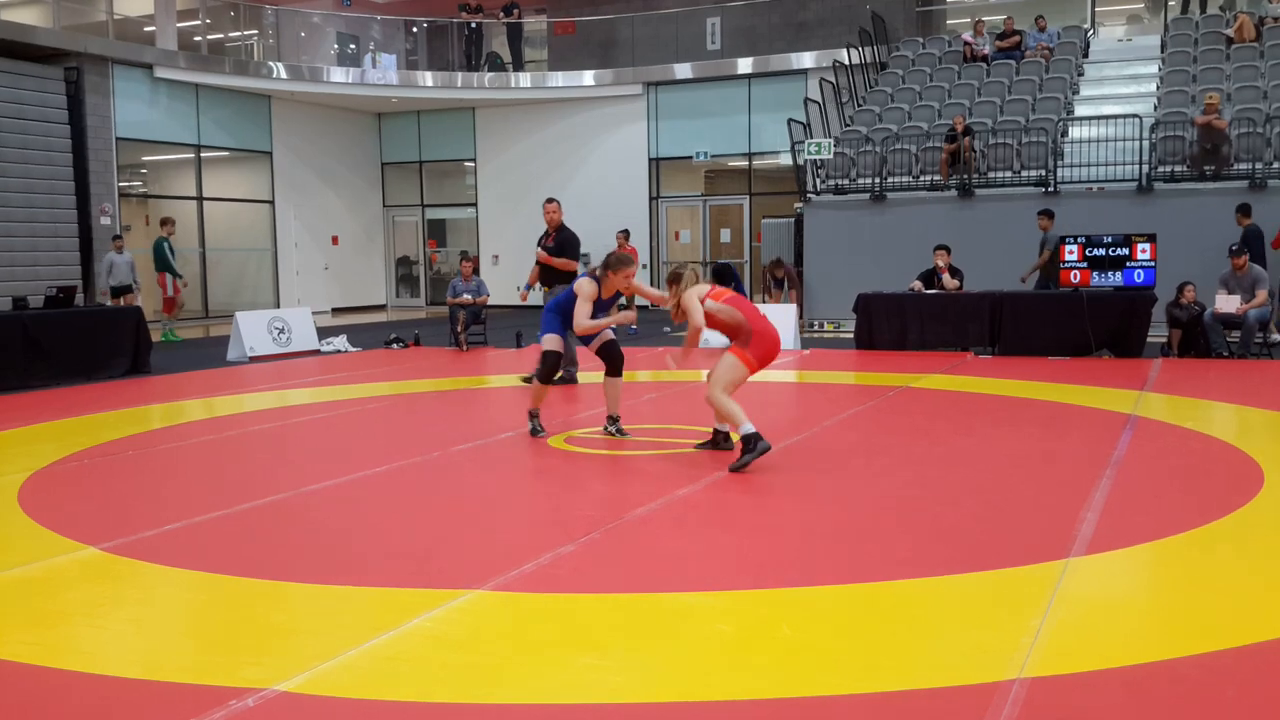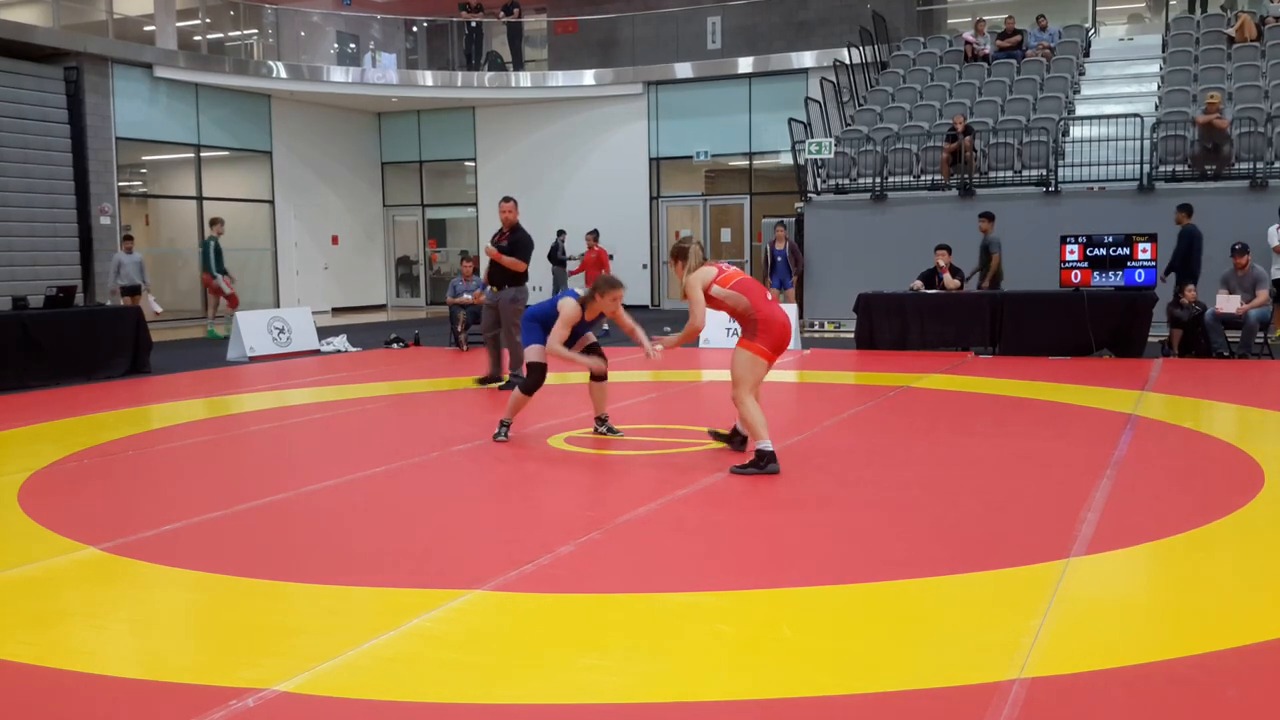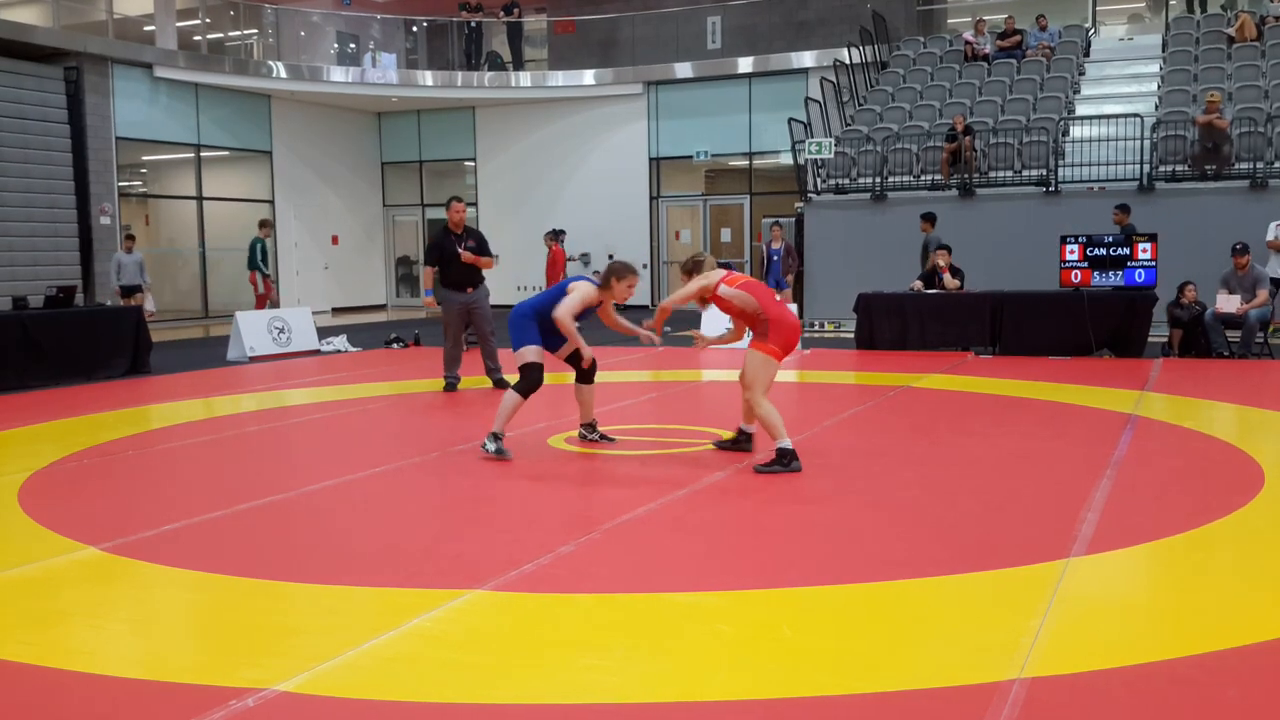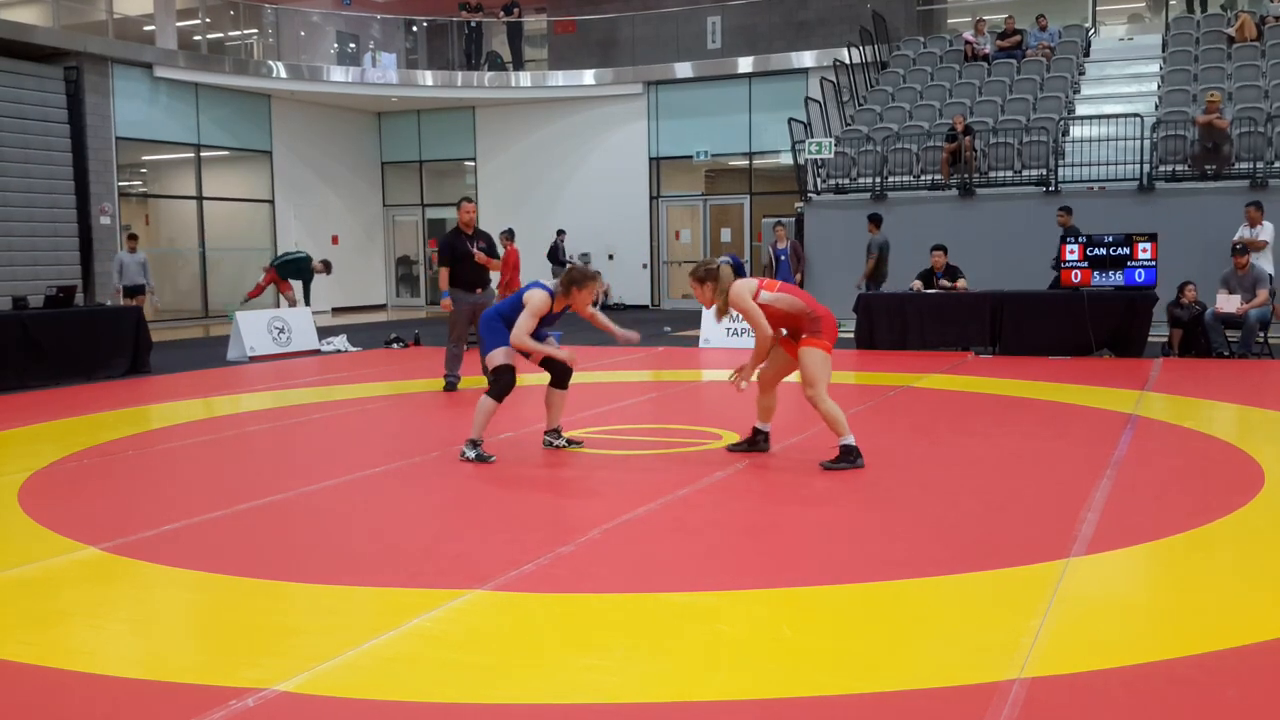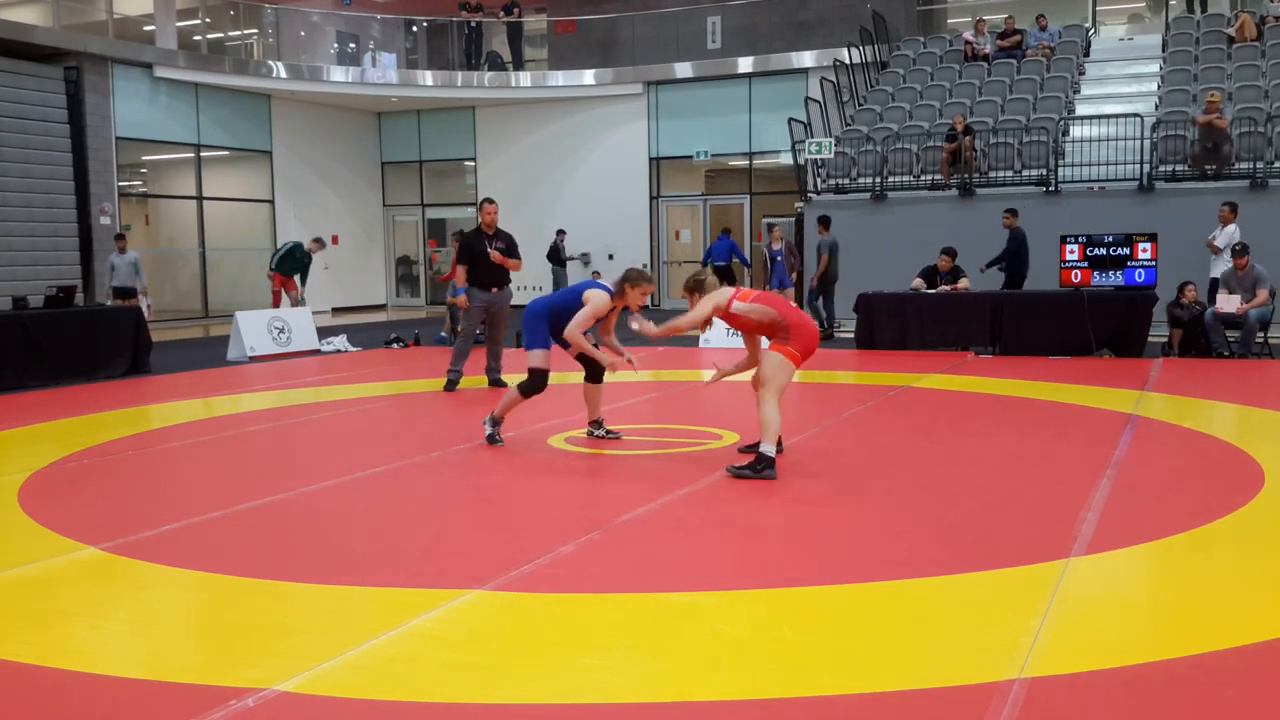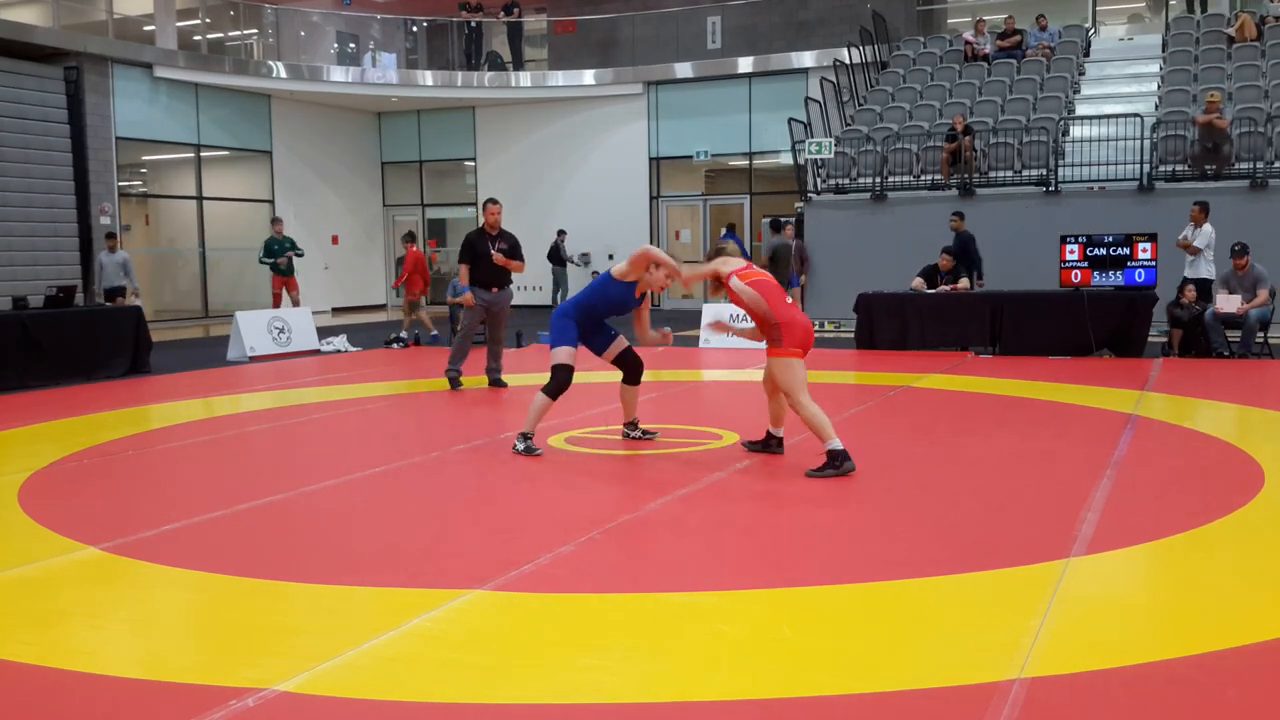
dt=0.7s
person 1, frame 1
left shoulder: (688, 295)
right shoulder: (710, 292)
left elbow: (697, 324)
left wrist: (683, 354)
left hip: (755, 337)
right hip: (768, 337)
left knee: (715, 395)
right knee: (717, 379)
left ankle: (753, 440)
right ankle: (721, 437)
person 1, frame 2
left shoulder: (694, 279)
right shoulder: (720, 269)
left elbow: (697, 324)
left wrist: (675, 341)
right wrist: (706, 303)
left hip: (761, 326)
right hip: (779, 322)
left knee: (741, 395)
right knee: (748, 388)
left ankle: (766, 457)
right ankle: (739, 435)
person 1, frame 3
left shoulder: (705, 279)
right shoulder: (729, 285)
left elbow: (667, 304)
right elbow: (738, 332)
left wrist: (655, 324)
right wrist: (710, 340)
left hip: (774, 326)
right hip: (786, 324)
left knee: (754, 396)
right knee: (748, 381)
left ankle: (787, 455)
right ankle: (743, 437)
person 1, frame 4
left shoulder: (736, 292)
right shoulder: (743, 293)
left elbow: (765, 333)
right elbow: (774, 336)
left wrist: (750, 367)
right wrist: (751, 366)
left hip: (817, 324)
right hip: (802, 328)
left knee: (814, 393)
right knee: (766, 379)
left ankle: (851, 452)
right ankle: (759, 437)
person 1, frame 5
left shoulder: (716, 299)
right shoulder: (736, 307)
left elbow: (682, 324)
right elbow: (754, 358)
left wrist: (655, 332)
right wrist: (725, 372)
left hip: (795, 331)
right hip: (801, 329)
left knee: (767, 395)
right knee: (761, 385)
left ankle: (766, 462)
right ankle: (771, 441)
person 1, frame 6
left shoulder: (725, 264)
right shoulder: (752, 278)
left elbow: (687, 275)
right elbow: (761, 334)
right wrist: (728, 328)
left hip: (786, 330)
right hip: (798, 326)
left knee: (798, 399)
right knee: (771, 385)
left ankle: (839, 456)
right ankle: (774, 440)
person 2, frame 1
left shoulder: (568, 236)
right shoulder: (543, 238)
left elbow: (572, 265)
right elbow: (538, 267)
left wrist: (548, 259)
right wrist: (527, 287)
left hip: (562, 290)
right hip: (549, 291)
right ankle: (569, 372)
person 2, frame 2
left shoulder: (522, 237)
right shoulder: (497, 235)
left elbow: (521, 266)
left wrist: (497, 255)
left hip: (513, 292)
right hip: (494, 292)
left knee: (511, 336)
right knee: (489, 332)
left ankle: (516, 377)
right ankle: (495, 372)
person 2, frame 3
left shoulder: (476, 235)
right shoulder: (438, 239)
left elbow: (490, 262)
right elbow: (429, 267)
left wrist: (474, 259)
right wrist: (429, 293)
left hip: (477, 292)
right hip: (452, 295)
left knee: (487, 335)
right knee: (452, 339)
left ankle: (496, 375)
right ankle: (451, 378)
person 2, frame 4
left shoulder: (485, 237)
right shoulder: (449, 239)
left elbow: (498, 265)
right elbow: (443, 269)
left wrist: (486, 260)
right wrist: (445, 295)
left hip: (485, 293)
right hip: (460, 295)
right knee: (456, 338)
right ankle: (451, 377)
person 2, frame 5
left shoulder: (506, 238)
right shoulder: (469, 238)
left elbow: (517, 265)
right elbow: (461, 267)
left wrist: (502, 260)
right wrist: (460, 291)
left hip: (501, 293)
right hip: (476, 293)
left knee: (496, 337)
right knee: (466, 334)
left ankle: (494, 375)
right ankle: (454, 375)
person 2, frame 6
left shoulder: (510, 239)
right shoulder: (472, 238)
left elbow: (520, 267)
right elbow: (464, 266)
left wrist: (505, 262)
right wrist: (466, 290)
left hip: (502, 293)
right hip: (478, 292)
left knee: (497, 337)
right knee: (465, 332)
left ankle: (494, 375)
right ankle: (453, 372)
person 3, frame 1
left shoulder: (626, 282)
right shoulder: (587, 285)
left elbow: (657, 297)
right elbow: (579, 328)
right wrist: (613, 319)
left hip: (590, 316)
right hip: (557, 314)
left knee: (615, 359)
right knee: (550, 364)
left ankle: (612, 421)
right ankle: (534, 415)
person 3, frame 2
left shoulder: (610, 305)
right shoulder: (573, 307)
left elbow: (632, 328)
right elbow: (552, 348)
left wrist: (646, 345)
right wrist: (584, 360)
left hip: (569, 327)
right hip: (536, 323)
left knee: (599, 365)
right knee: (536, 376)
left ankle: (601, 422)
right ankle: (504, 424)
person 3, frame 3
left shoulder: (602, 295)
right shoulder: (589, 290)
left elbow: (612, 321)
right elbow: (560, 315)
left wrist: (640, 332)
right wrist: (582, 347)
left hip: (546, 324)
right hip: (524, 319)
left knee: (587, 367)
right knee: (532, 378)
left ankle: (588, 429)
right ankle: (493, 438)
person 3, frame 4
left shoulder: (569, 295)
right shoulder: (541, 298)
left elbow: (591, 314)
right elbow: (517, 339)
left wrist: (617, 331)
right wrist: (554, 351)
left hip: (521, 327)
right hip: (495, 324)
left knee: (562, 370)
right knee: (504, 381)
left ankle: (552, 434)
right ankle: (472, 445)
person 3, frame 5
left shoulder: (618, 301)
right shoulder: (603, 299)
left elbow: (606, 336)
right elbow: (570, 334)
left wrist: (624, 354)
right wrist: (601, 356)
left hip: (560, 320)
right hip: (538, 316)
left knee: (597, 368)
right knee: (537, 382)
left ankle: (595, 425)
right ankle: (494, 420)
person 3, frame 6
left shoulder: (643, 296)
right shoulder: (628, 272)
left elbow: (644, 337)
right elbow: (646, 251)
left wrist: (663, 337)
right wrist: (675, 267)
left hip: (593, 325)
right hip: (568, 319)
left knee: (634, 366)
right knee: (561, 379)
left ankle: (630, 426)
right ankle: (523, 437)
